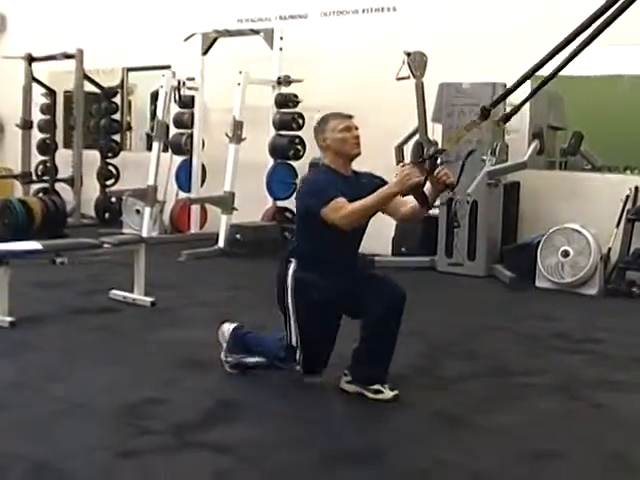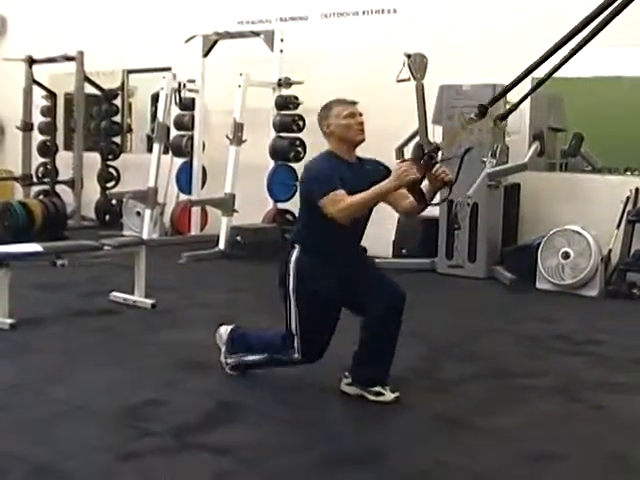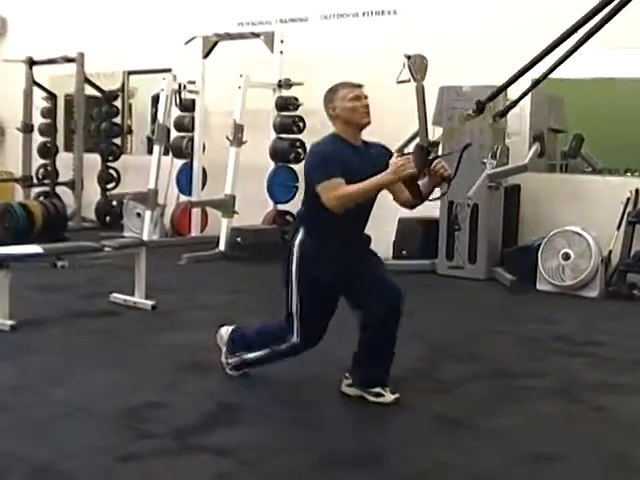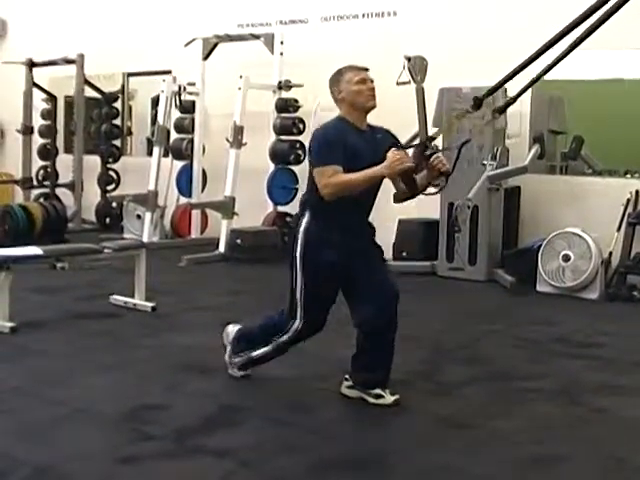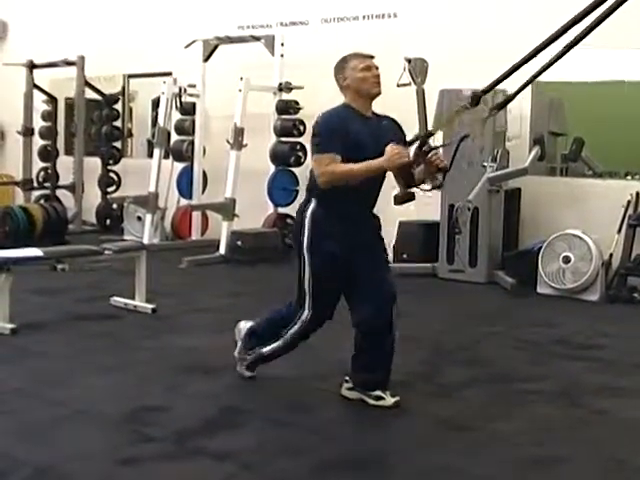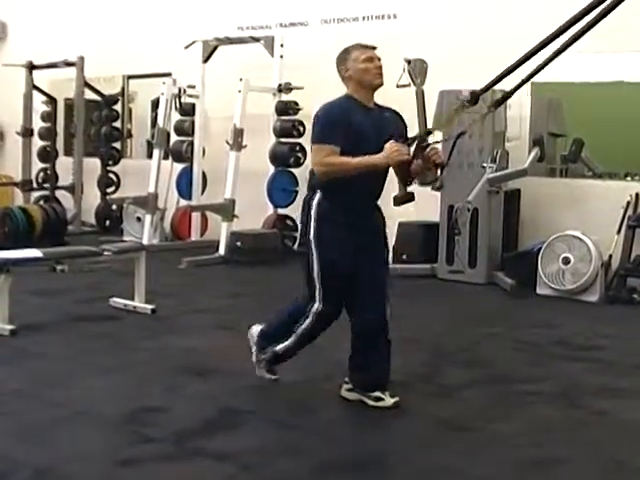
dt=0.1s
person 1, frame 1
left shoulder: (367, 183)
right shoulder: (315, 184)
left elbow: (406, 212)
right elbow: (345, 218)
left wrist: (433, 191)
right wrist: (395, 187)
left hip: (346, 273)
right hip: (306, 278)
left knee: (390, 299)
right knee: (306, 362)
left ankle: (364, 376)
right ankle: (237, 339)
person 1, frame 2
left shoulder: (372, 169)
right shoulder: (320, 169)
left elbow: (408, 206)
right elbow: (341, 211)
left wrist: (432, 187)
right wrist: (391, 184)
left hip: (349, 261)
right hip: (310, 265)
left knee: (390, 300)
right knee: (305, 348)
left ankle: (364, 379)
right ankle: (234, 341)
person 1, frame 3
left shoulder: (377, 153)
right shoulder: (324, 153)
left elbow: (408, 198)
right elbow: (336, 200)
left wrist: (432, 181)
right wrist: (388, 176)
left hip: (353, 248)
right hip: (313, 250)
left knee: (387, 300)
right knee: (302, 335)
left ankle: (365, 379)
right ankle: (236, 342)
person 1, frame 4
left shoulder: (384, 138)
right shoulder: (329, 136)
right elbow: (329, 187)
left wrist: (430, 173)
right wrist: (383, 170)
left hip: (358, 234)
right hip: (318, 235)
left knee: (383, 302)
right knee: (306, 318)
left ankle: (366, 381)
right ankle: (242, 341)
person 1, frame 5
left shoulder: (389, 127)
right shoulder: (332, 123)
right elbow: (326, 175)
left wrist: (429, 167)
right wrist: (382, 162)
left hip: (363, 225)
right hip: (323, 225)
left knee: (380, 302)
right knee: (312, 310)
left ankle: (367, 382)
right ankle: (253, 338)
person 1, frame 6
left shoulder: (392, 119)
right shoulder: (334, 113)
left elbow: (405, 170)
right elbow: (322, 166)
left wrist: (426, 162)
right wrist: (378, 159)
left hip: (368, 216)
right hip: (329, 215)
left knee: (372, 303)
right knee: (325, 303)
left ankle: (365, 383)
right ankle: (268, 342)
